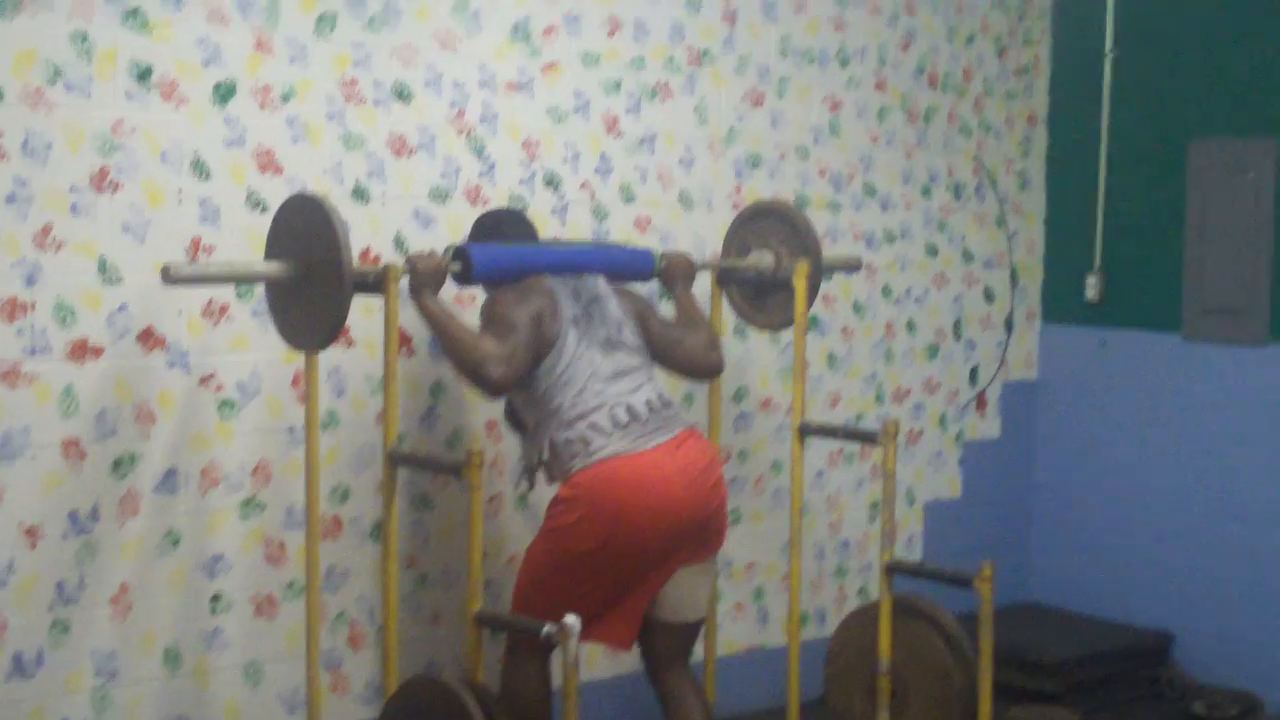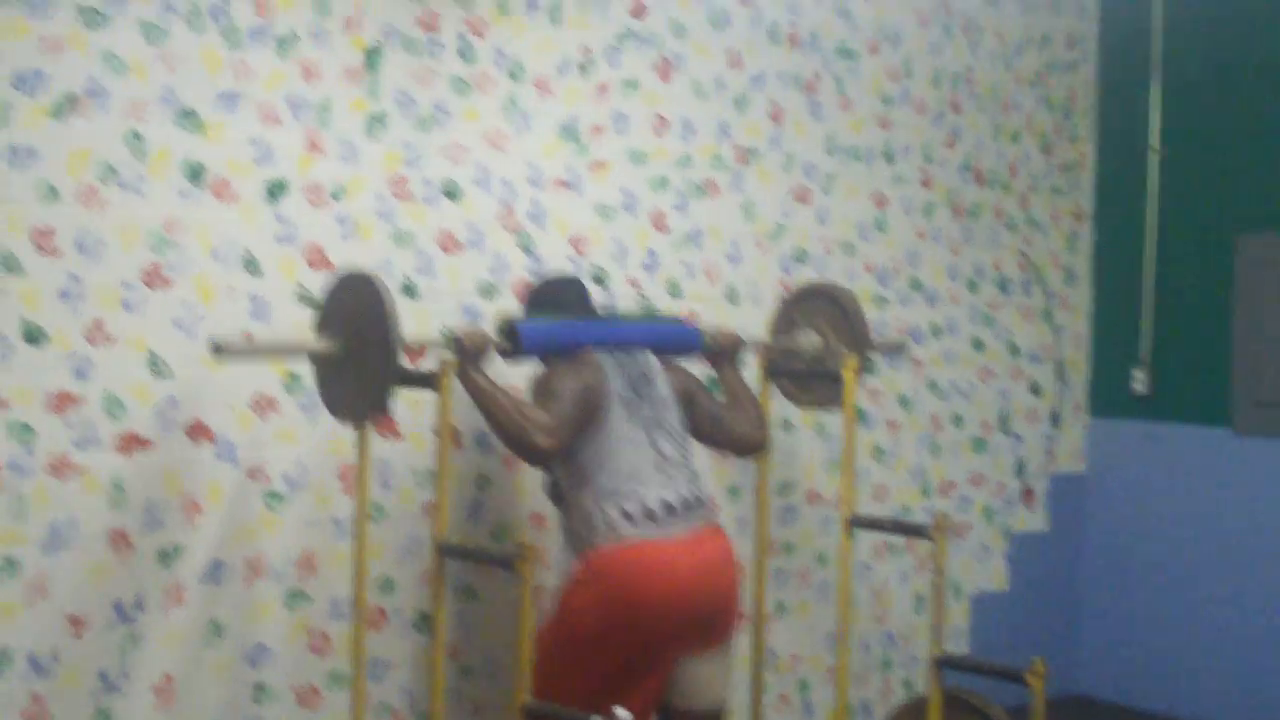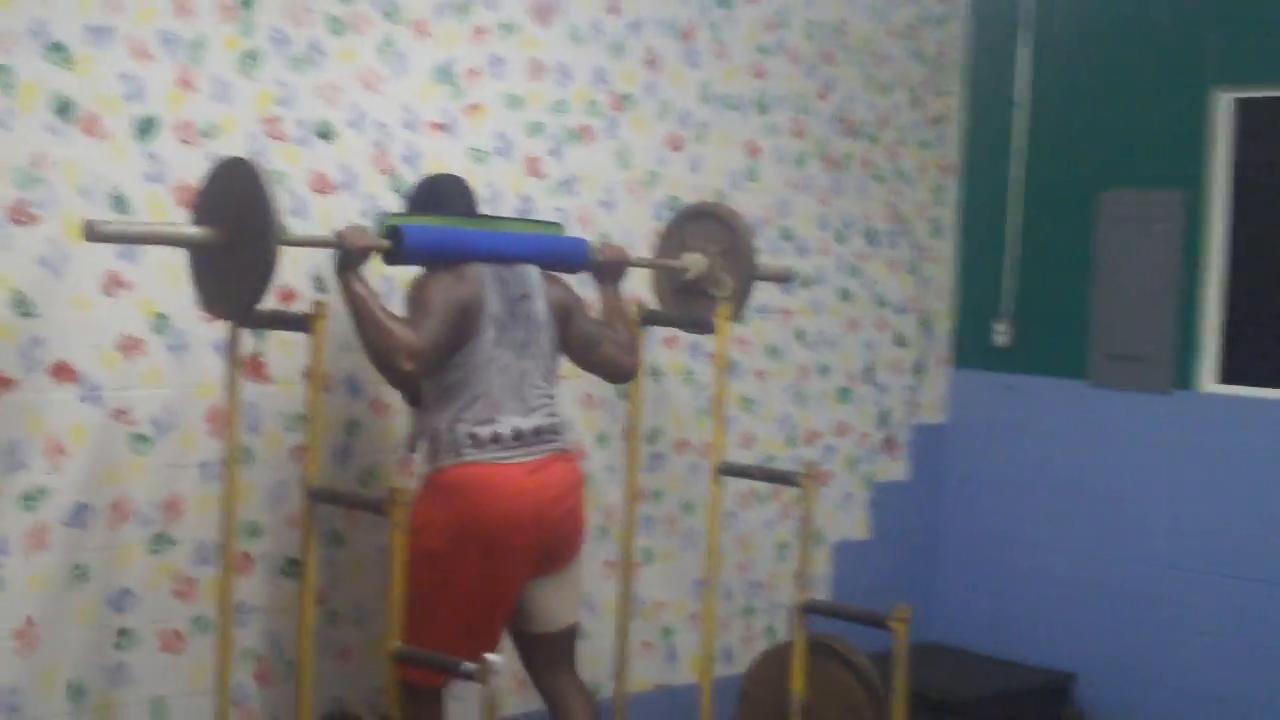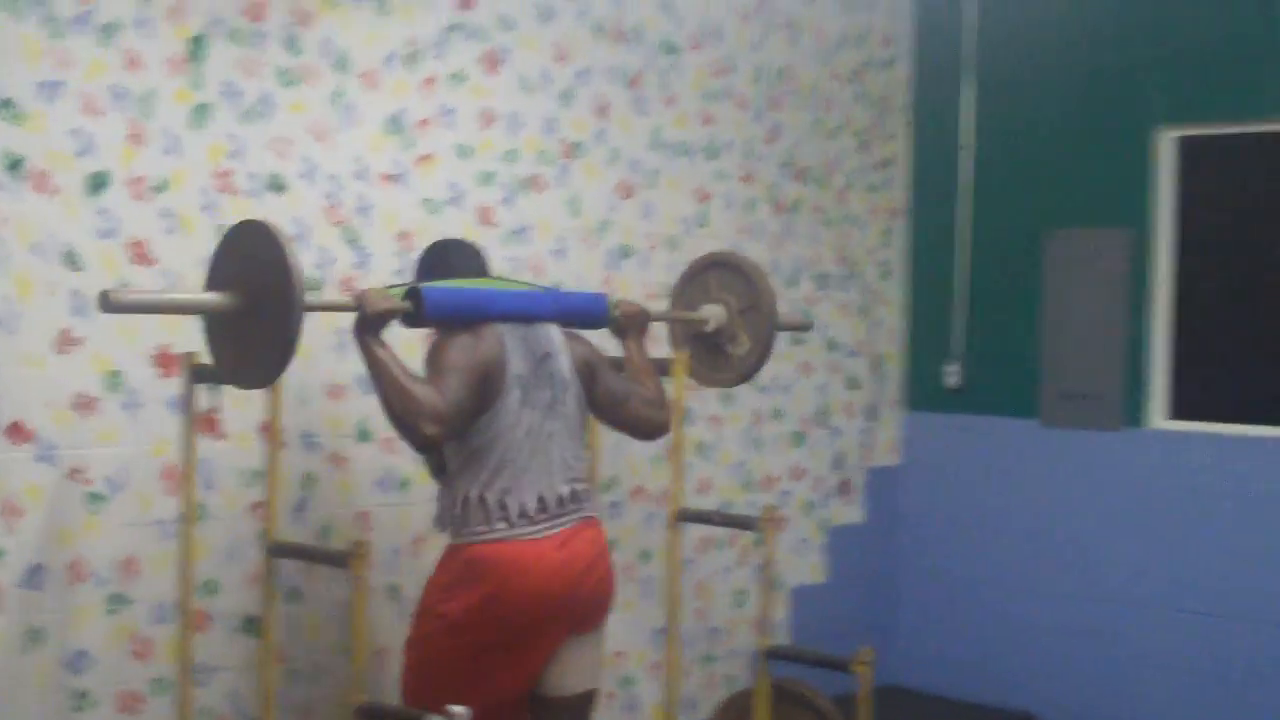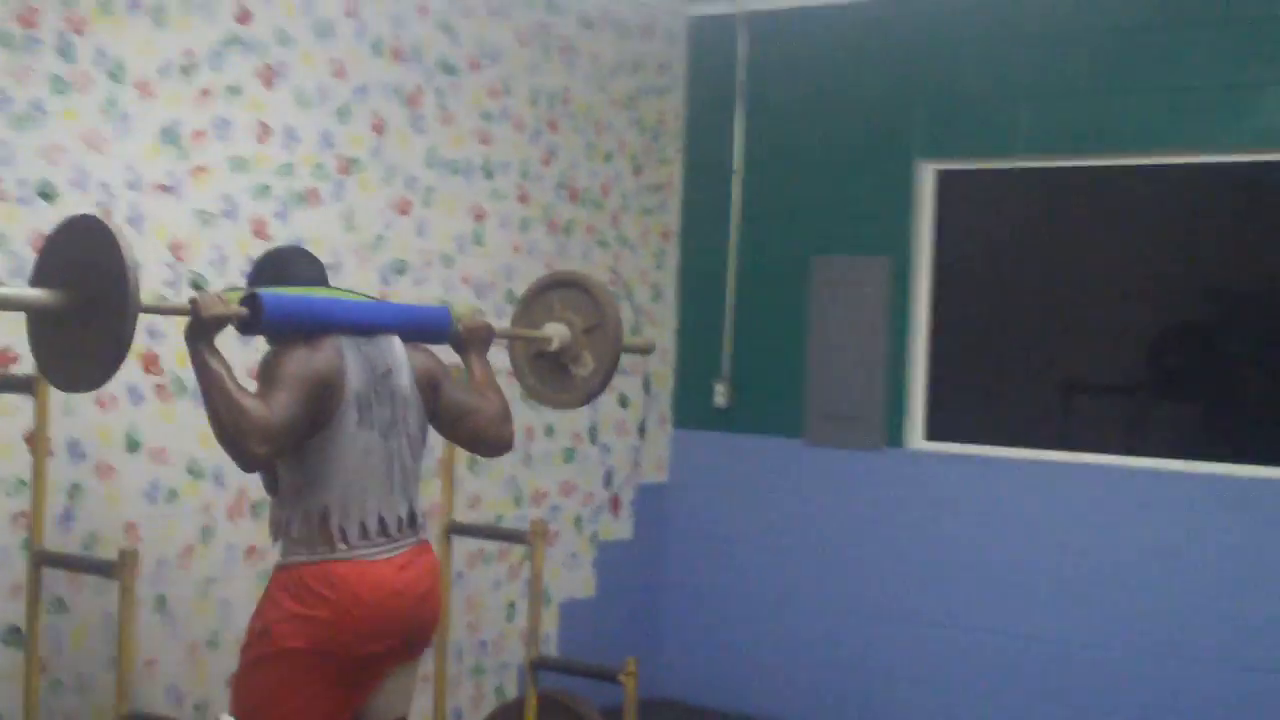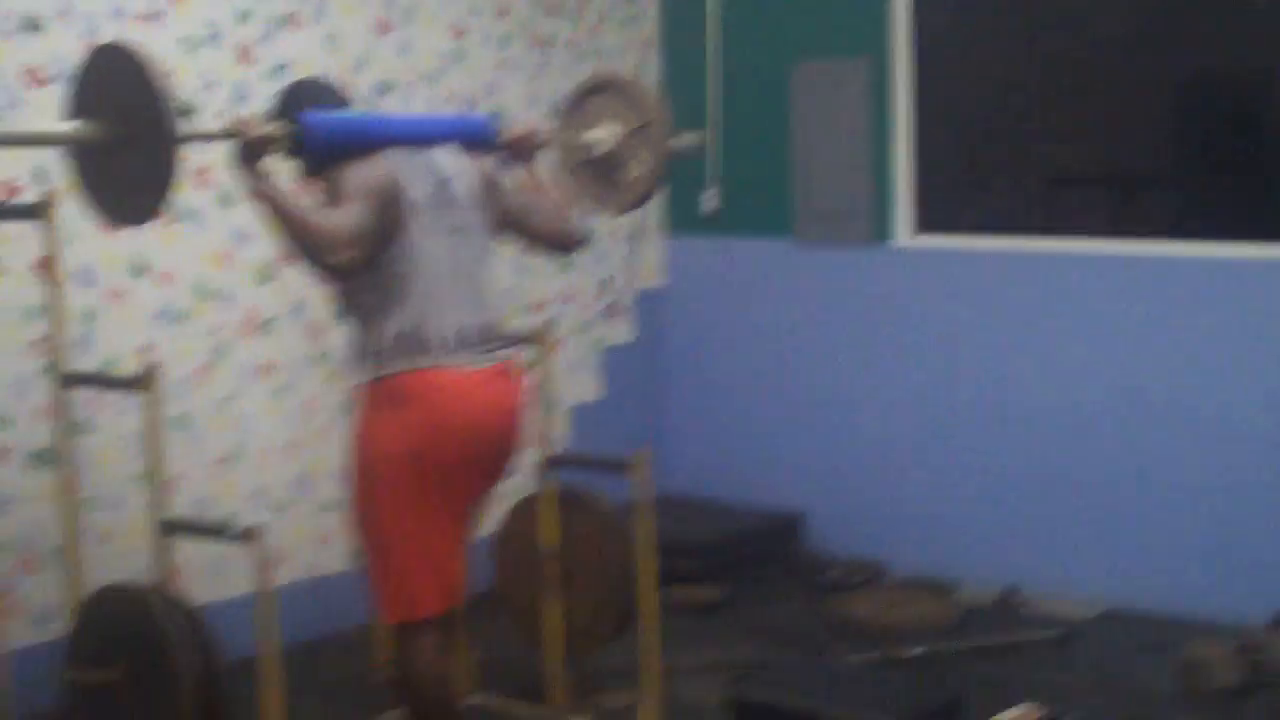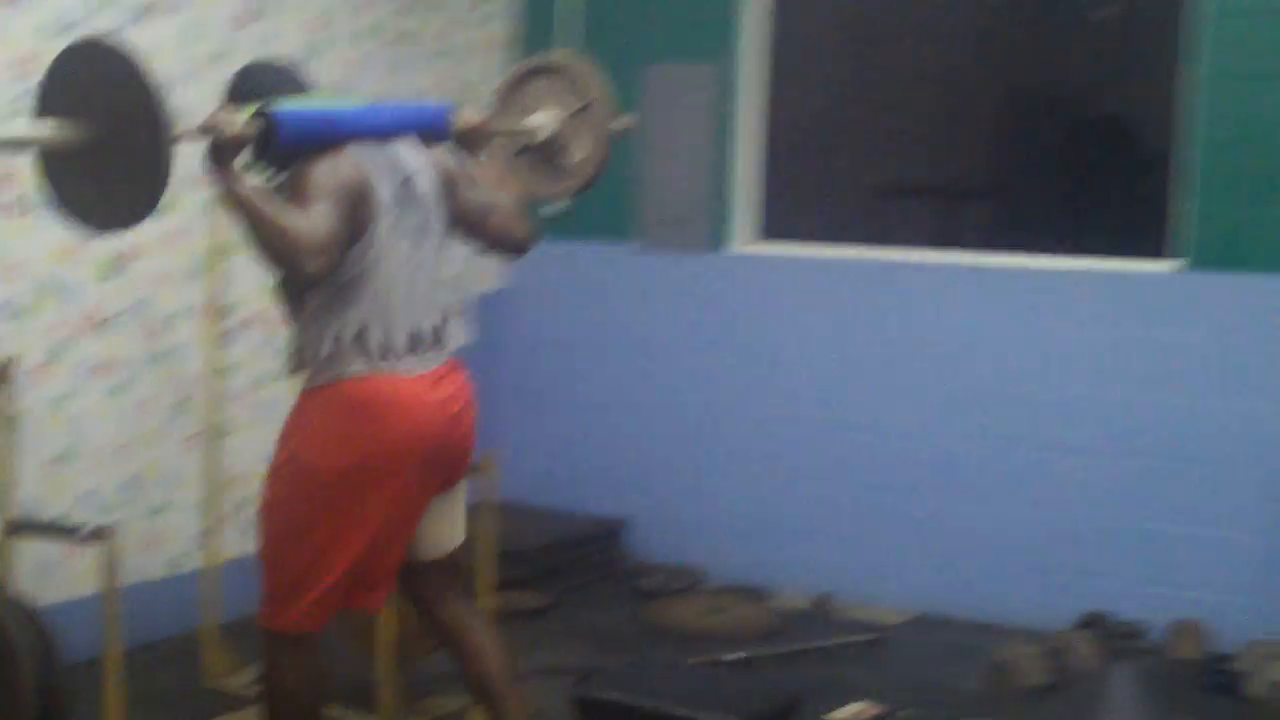
dt=0.4s
person 1, frame 1
left shoulder: (516, 301)
right shoulder: (614, 295)
left elbow: (496, 370)
right elbow: (707, 359)
left wrist: (426, 295)
right wrist: (680, 287)
left hip: (616, 489)
right hip: (698, 474)
left knee: (528, 637)
right knee: (670, 660)
person 1, frame 2
left shoulder: (566, 377)
right shoulder: (665, 373)
left elbow: (543, 441)
right elbow: (752, 436)
left wrist: (471, 372)
right wrist: (727, 365)
left hip: (630, 573)
right hip: (712, 564)
person 1, frame 3
left shoulder: (444, 284)
right shoulder: (547, 286)
left elbow: (408, 361)
right elbow: (623, 362)
left wrist: (352, 275)
right wrist: (609, 282)
left hip: (475, 492)
right hip: (555, 483)
right knee: (557, 670)
person 1, frame 4
left shoulder: (464, 345)
right shoulder: (568, 345)
left elbow: (430, 423)
right elbow: (652, 419)
left wrist: (370, 338)
right wrist: (633, 338)
left hip: (500, 566)
right hip: (583, 555)
person 1, frame 5
left shoulder: (301, 359)
right shoulder: (411, 358)
left elbow: (257, 442)
right elbow: (496, 435)
left wrist: (202, 346)
right wrist: (475, 354)
left hip: (329, 589)
right hip: (413, 581)
person 1, frame 6
left shoulder: (359, 175)
right shoulder: (463, 163)
left elbow: (339, 251)
right elbow: (565, 231)
left wrist: (258, 174)
right wrist: (526, 165)
left hip: (419, 401)
right hip: (493, 387)
left knee: (418, 612)
right knee: (432, 581)
person 1, frame 7
left shoulder: (324, 170)
right shoulder: (426, 159)
left elbow: (307, 257)
right elbow: (516, 231)
left wrist: (228, 172)
right wrist: (477, 153)
left hip: (360, 408)
right hip: (444, 397)
left knee: (291, 620)
right knee: (442, 591)
